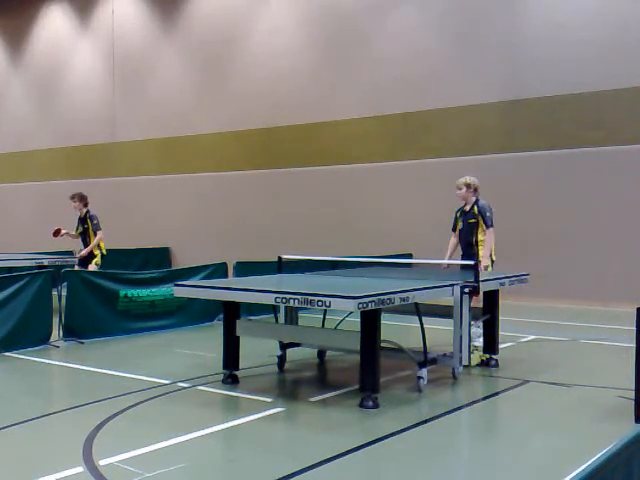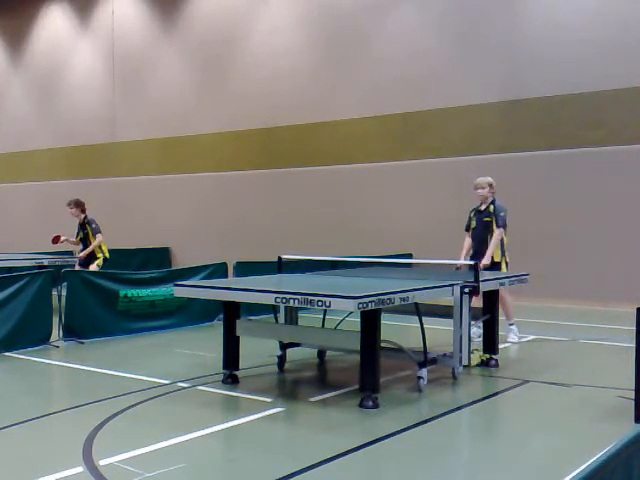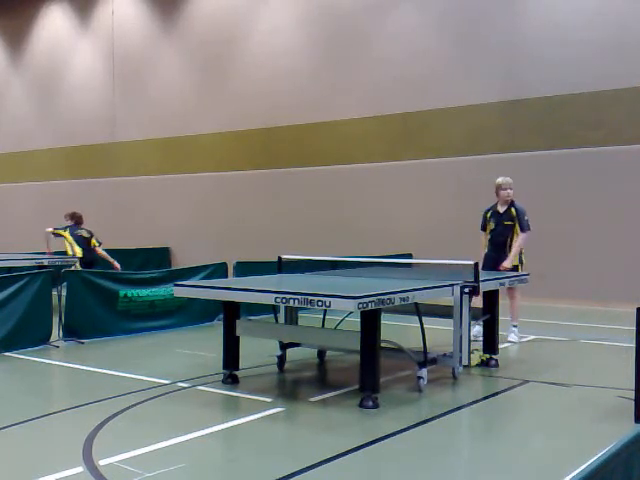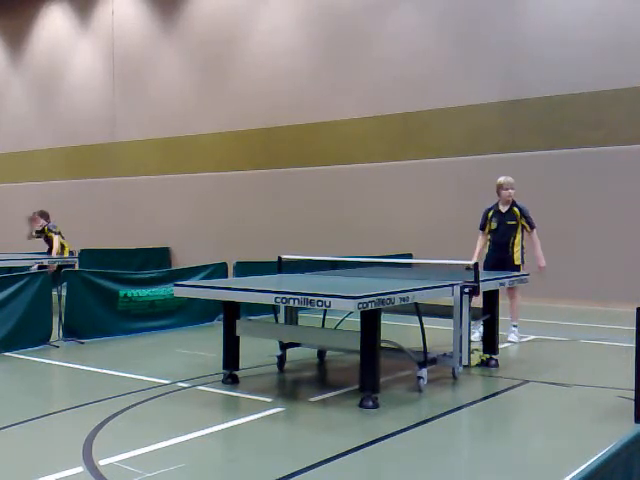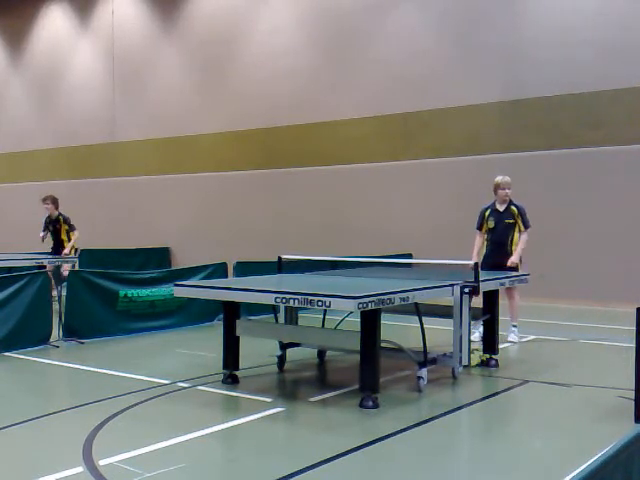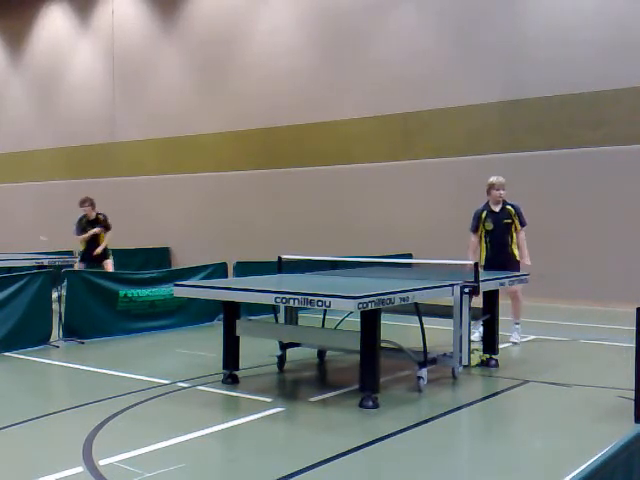
dt=0.4s
person 1, frame 1
left shoulder: (482, 207)
right shoulder: (460, 212)
left elbow: (490, 232)
right elbow: (455, 237)
left wrist: (486, 257)
right wrist: (446, 258)
left hip: (480, 257)
right hip: (467, 258)
right ankle: (476, 328)
person 1, frame 2
left shoulder: (498, 208)
right shoulder: (474, 212)
left elbow: (499, 233)
right elbow: (469, 237)
left wrist: (488, 257)
right wrist: (462, 258)
left hip: (495, 258)
right hip: (477, 258)
left knee: (500, 291)
left ankle: (512, 327)
right ankle: (477, 327)
person 1, frame 3
left shoulder: (518, 211)
right shoulder: (489, 212)
left elbow: (523, 236)
left wrist: (510, 258)
right wrist: (485, 256)
left hip: (511, 259)
right hip: (492, 258)
left knee: (512, 291)
left ankle: (514, 328)
right ankle: (481, 325)
person 1, frame 4
left shoulder: (520, 211)
right shoulder: (489, 212)
left elbow: (532, 233)
right elbow: (483, 235)
left wrist: (540, 257)
right wrist: (475, 257)
left hip: (513, 258)
right hip: (492, 258)
left knee: (512, 291)
left ankle: (514, 328)
right ankle: (481, 326)
person 1, frame 5
left shoulder: (517, 210)
right shoulder: (486, 211)
left elbow: (524, 234)
right elbow: (480, 235)
left wrist: (516, 255)
right wrist: (475, 257)
left hip: (509, 259)
right hip: (489, 259)
left knee: (511, 290)
left ankle: (514, 328)
right ankle: (481, 326)
person 1, frame 6
left shoulder: (513, 209)
right shoulder: (480, 213)
left elbow: (520, 232)
right elbow: (474, 237)
left wrist: (526, 256)
right wrist: (471, 261)
left hip: (510, 258)
right hip: (490, 260)
left knee: (515, 290)
left ankle: (516, 326)
right ankle: (480, 326)
